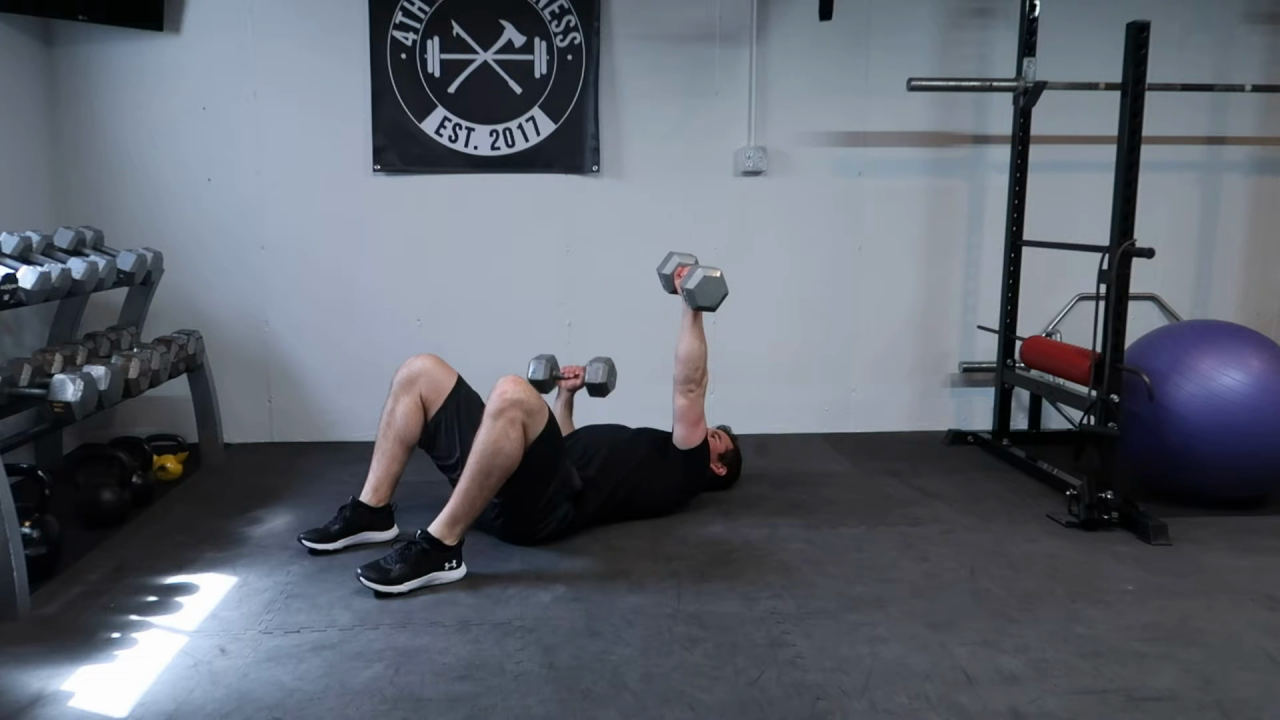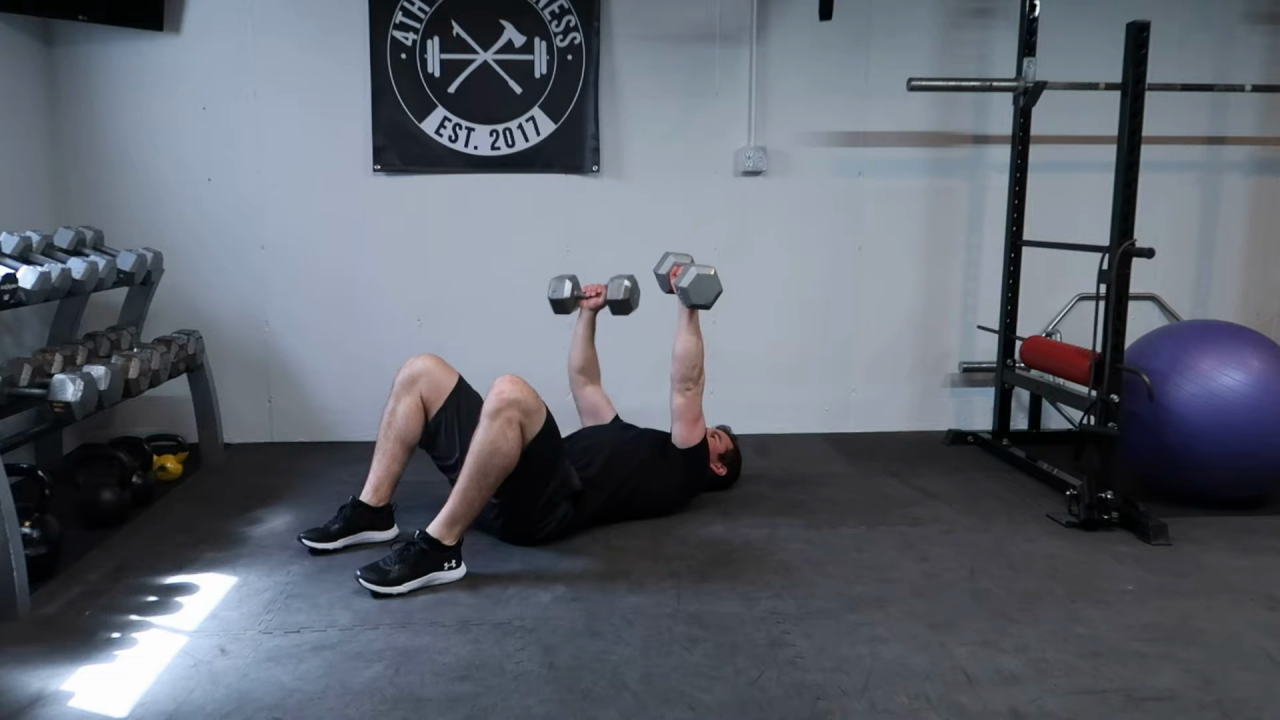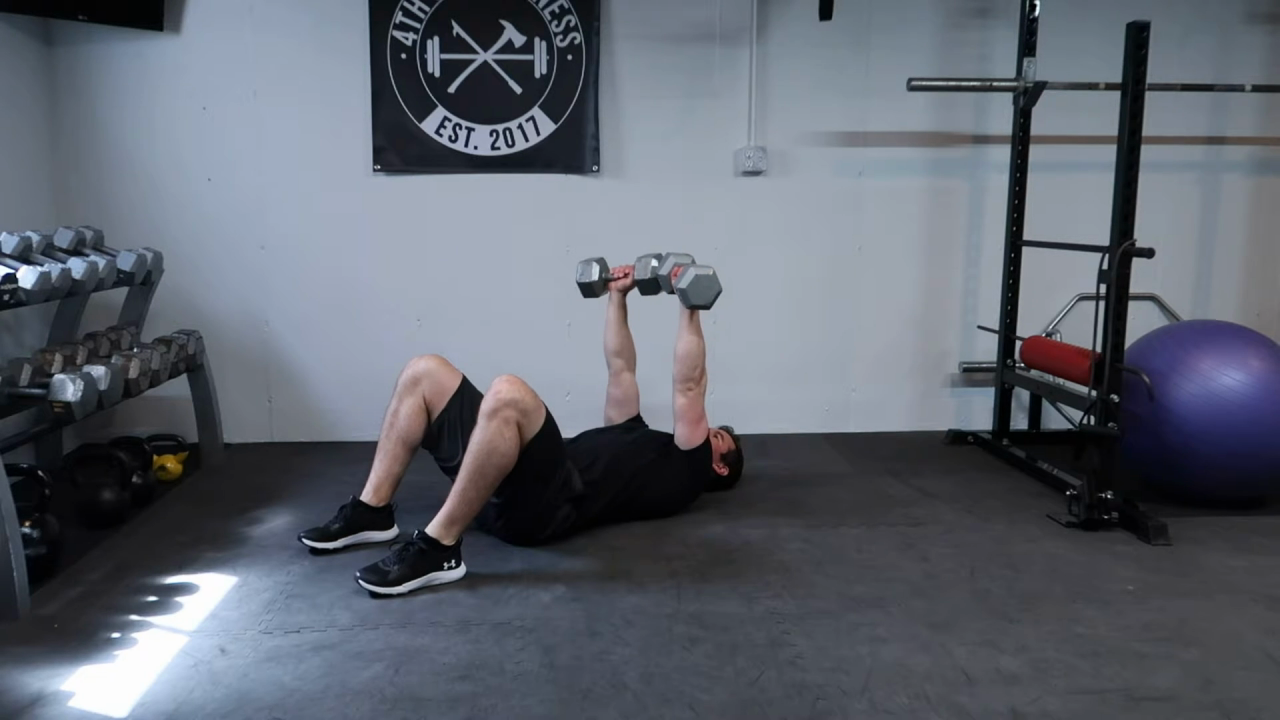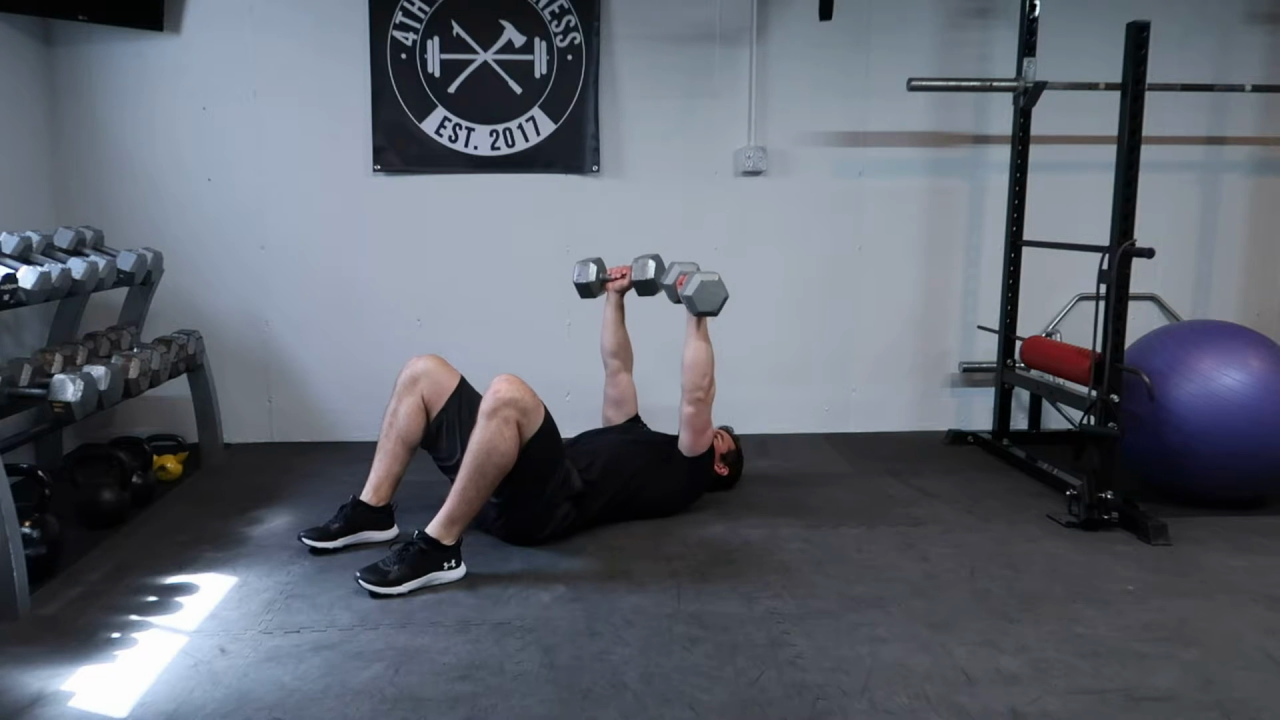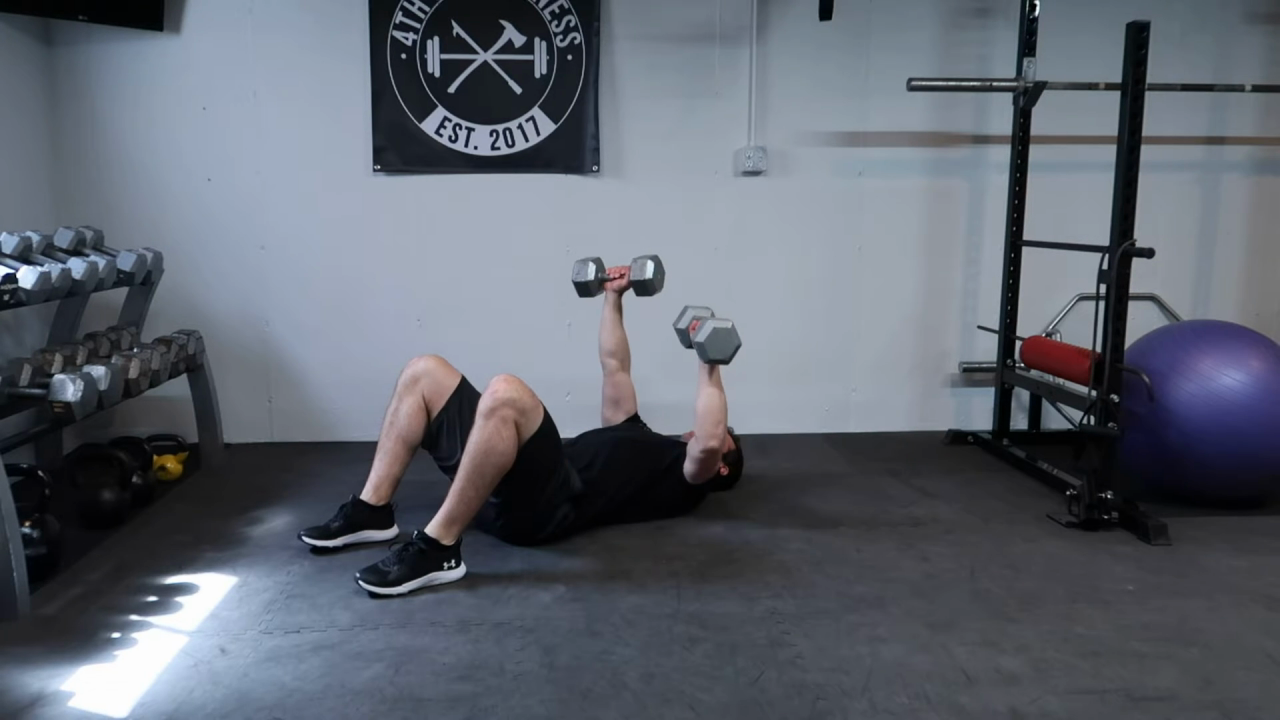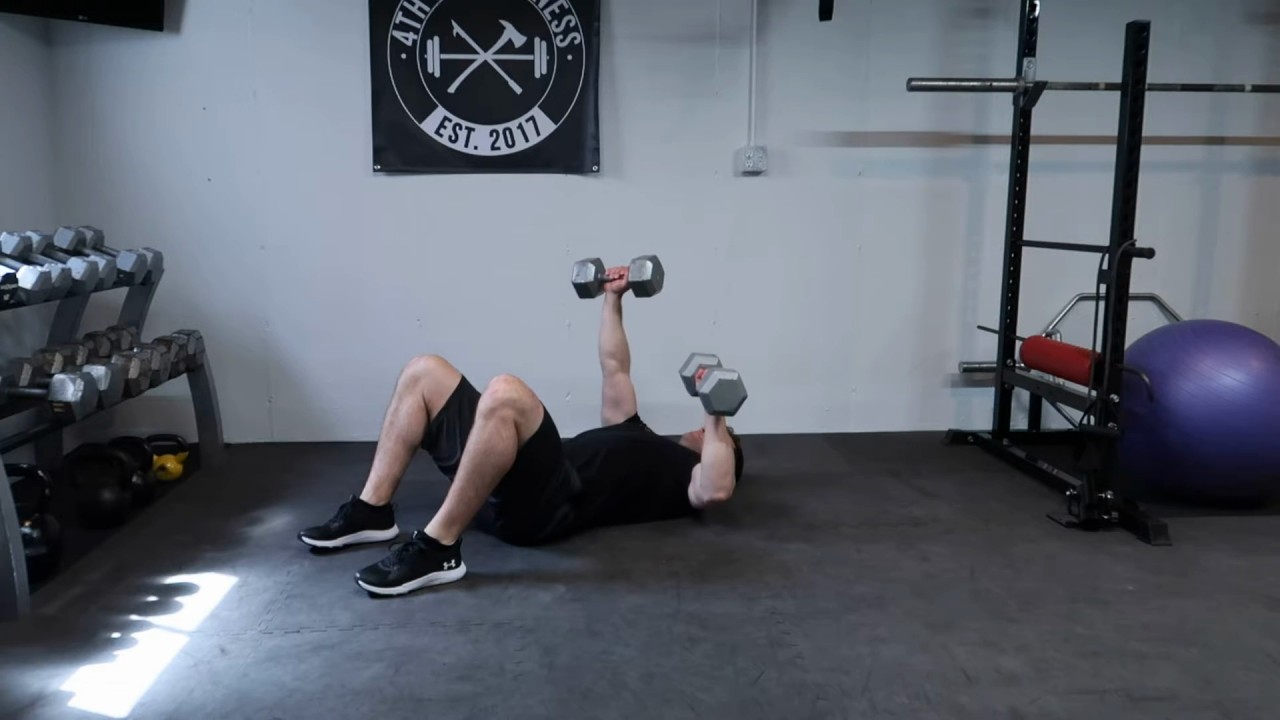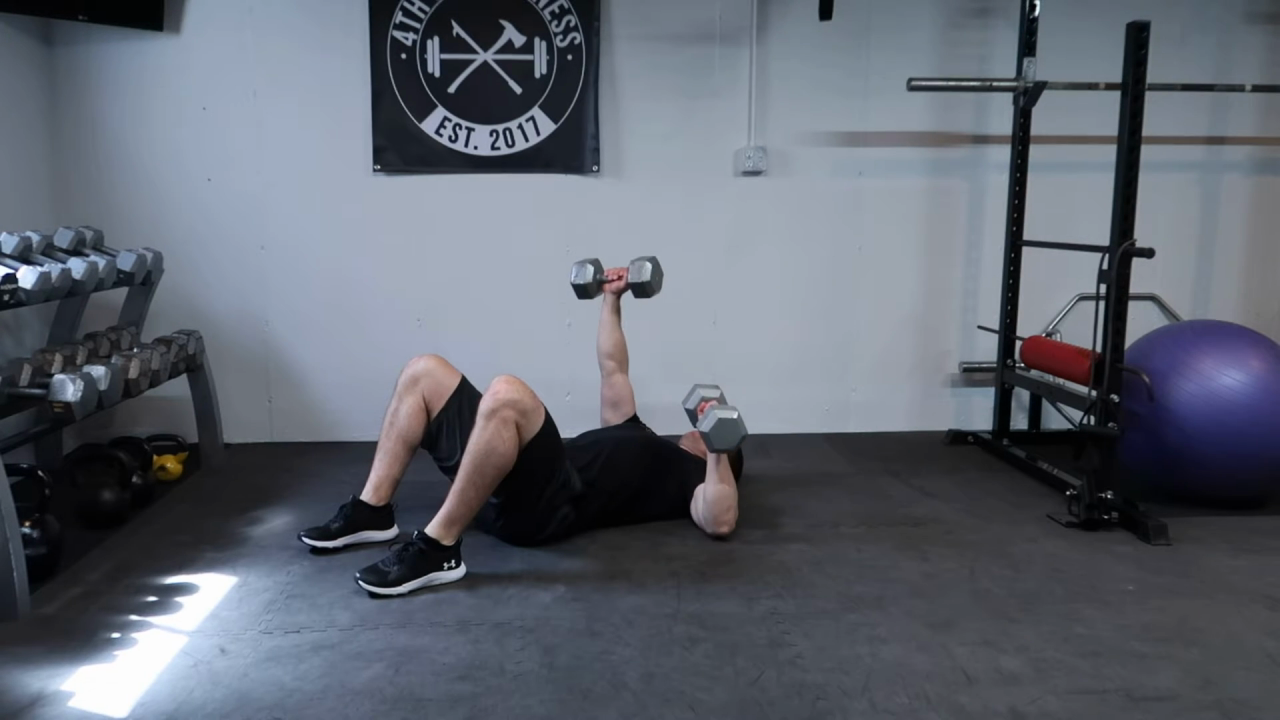
dt=0.4s
person 1, frame 1
left shoulder: (683, 469)
right shoulder: (642, 447)
left elbow: (689, 389)
left wrist: (692, 309)
right wrist: (567, 391)
left hip: (545, 503)
right hip: (500, 488)
left knee: (513, 392)
right knee: (421, 371)
left ankle: (439, 546)
right ankle: (371, 511)
person 1, frame 2
left shoulder: (683, 470)
right shoulder: (634, 442)
left elbow: (687, 388)
right elbow: (584, 382)
left wrist: (688, 308)
right wrist: (588, 315)
left hip: (546, 503)
right hip: (501, 489)
left knee: (510, 393)
right knee: (422, 371)
left ankle: (439, 546)
right ankle: (371, 511)
person 1, frame 3
left shoulder: (685, 470)
right shoulder: (640, 439)
left elbow: (688, 389)
right elbow: (621, 369)
left wrist: (689, 309)
right wrist: (617, 299)
left hip: (546, 503)
right hip: (503, 489)
left knee: (507, 393)
right knee: (426, 372)
left ankle: (437, 546)
right ankle: (372, 511)
person 1, frame 4
left shoulder: (687, 471)
right shoulder: (641, 439)
left elbow: (697, 399)
right elbow: (618, 370)
left wrist: (697, 318)
right wrist: (615, 300)
left hip: (546, 502)
right hip: (502, 489)
left knee: (507, 392)
right knee: (424, 372)
left ankle: (438, 545)
right ankle: (372, 510)
person 1, frame 5
left shoulder: (688, 475)
right shoulder: (640, 437)
left elbow: (709, 443)
right elbow: (615, 368)
left wrist: (709, 365)
right wrist: (613, 298)
left hip: (545, 503)
right hip: (501, 489)
left knee: (505, 392)
right knee: (425, 371)
left ankle: (438, 545)
right ankle: (372, 509)
person 1, frame 6
left shoulder: (687, 471)
right shoulder: (639, 437)
left elbow: (717, 492)
right elbow: (615, 369)
left wrist: (717, 417)
right wrist: (613, 300)
left hip: (546, 503)
right hip: (501, 489)
left knee: (505, 392)
right knee: (424, 372)
left ankle: (437, 546)
right ankle: (372, 510)
person 1, frame 7
left shoulder: (690, 474)
right shoulder: (638, 436)
left elbow: (720, 523)
right elbow: (613, 370)
left wrist: (717, 447)
right wrist: (612, 300)
left hip: (545, 504)
right hip: (501, 490)
left knee: (506, 394)
right knee: (425, 371)
left ankle: (437, 547)
right ankle: (372, 510)
